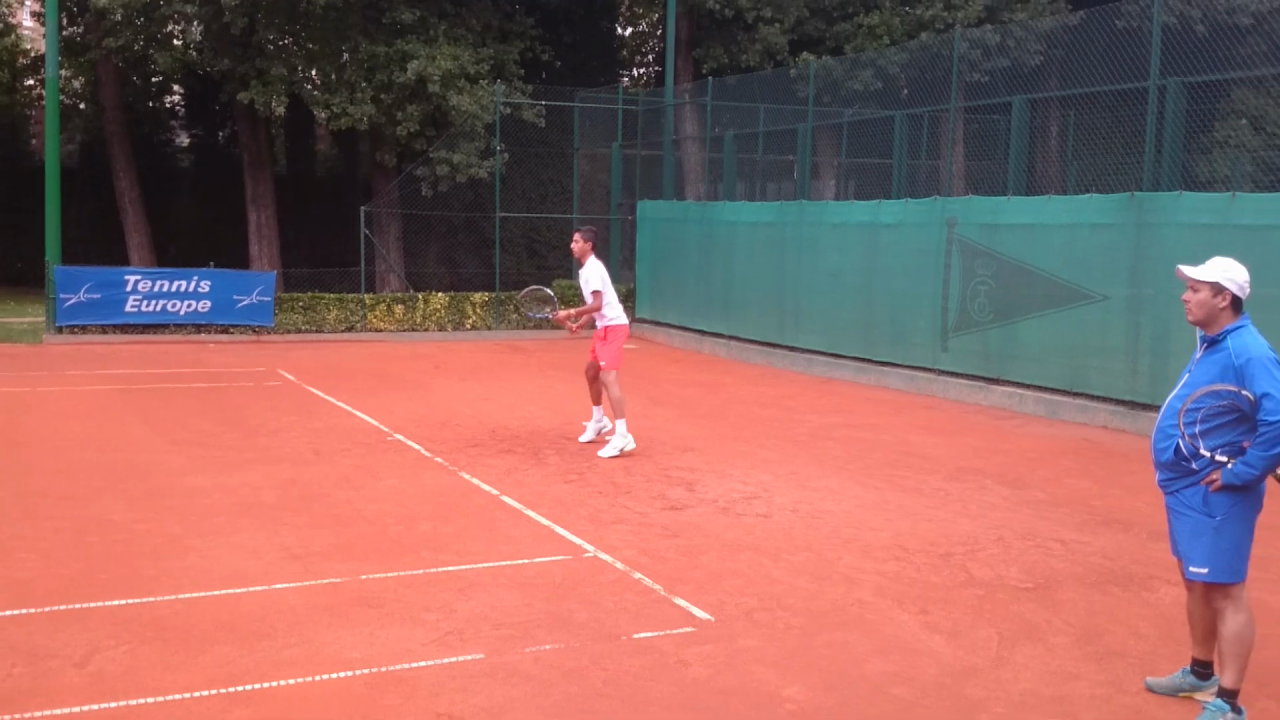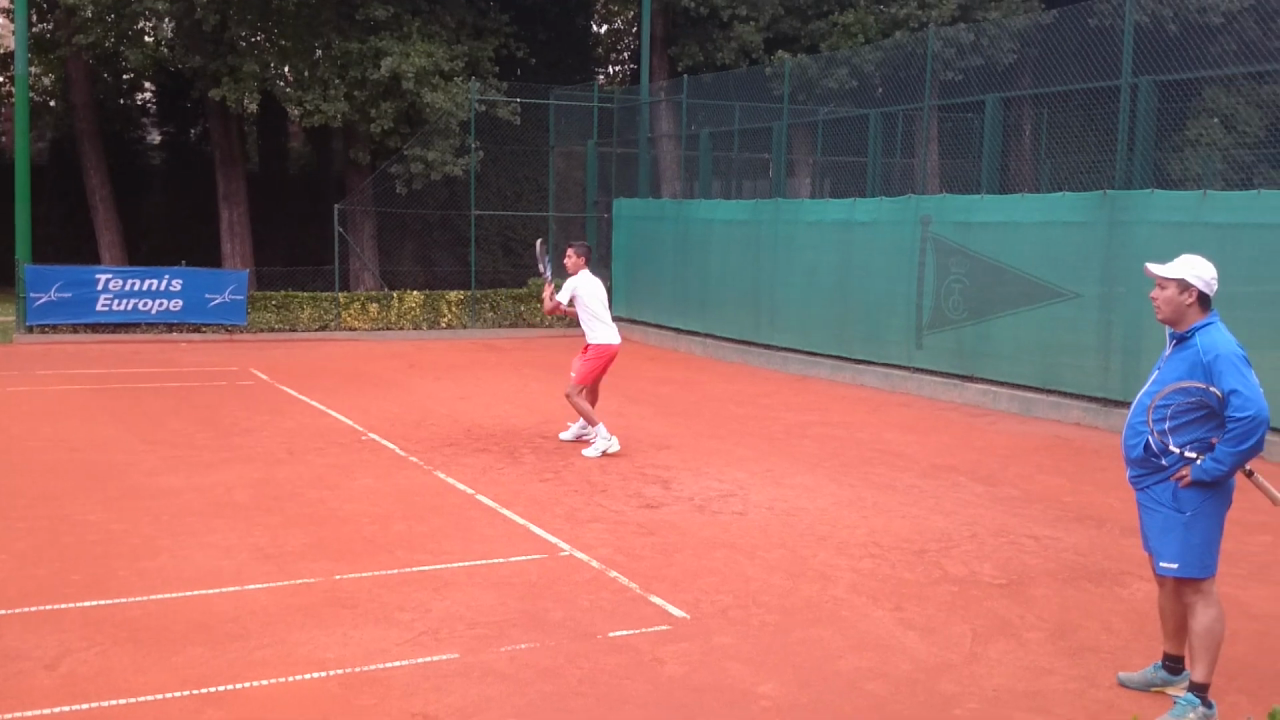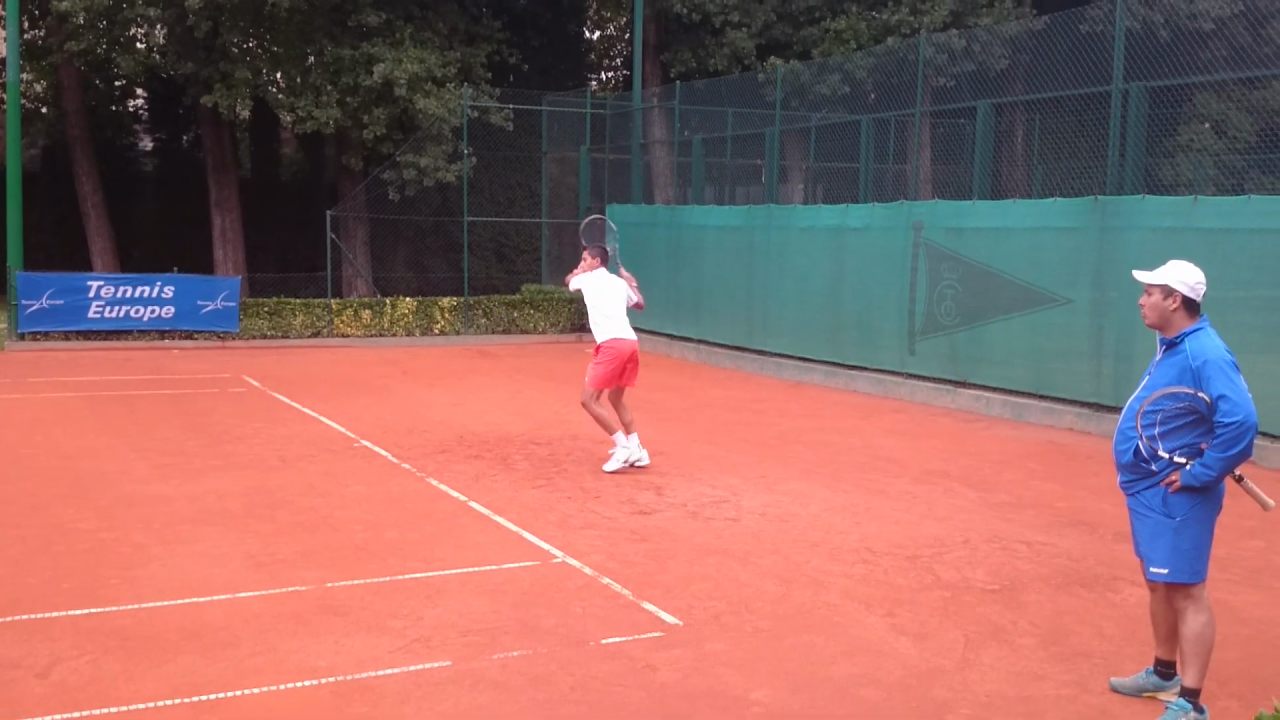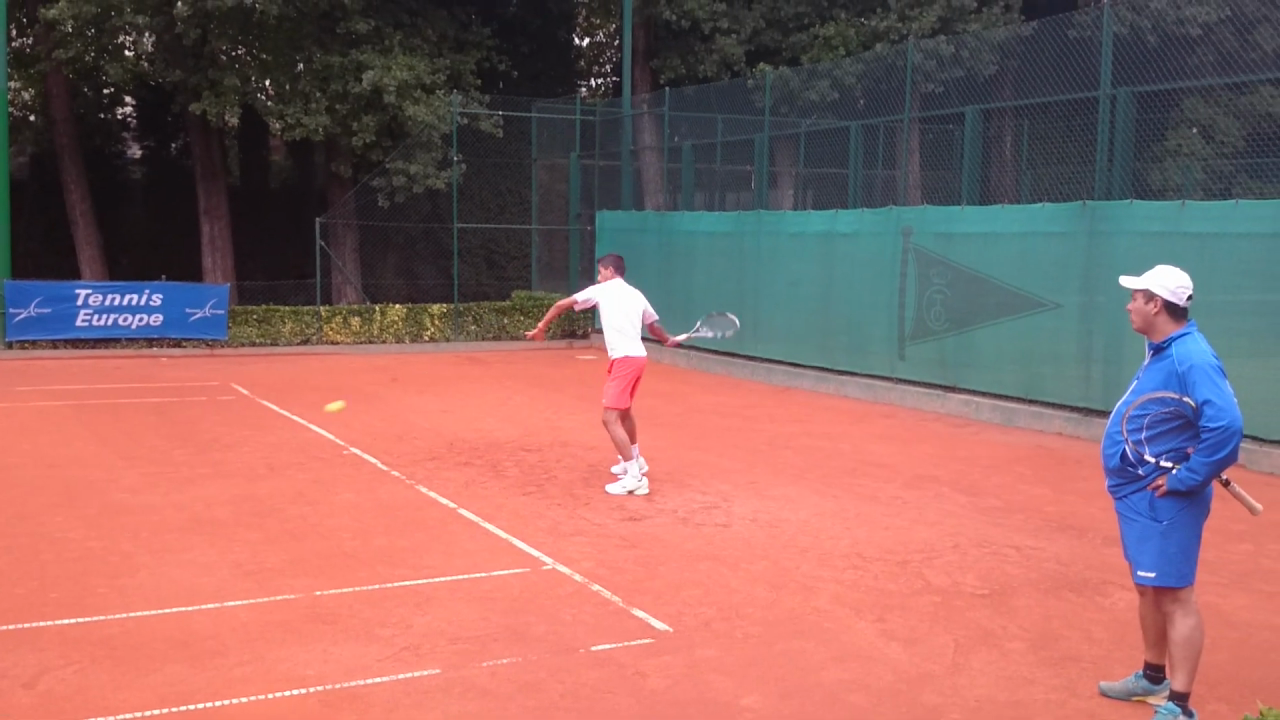
dt=0.3s
person 1, frame 1
right shoulder: (1210, 345)
left wrist: (1240, 473)
left hip: (1214, 496)
right hip: (1187, 488)
left knee: (1224, 593)
right knee: (1197, 584)
right ankle: (1200, 673)
person 1, frame 2
left shoulder: (1216, 348)
right shoulder: (1179, 342)
left elbow: (1252, 416)
left wrist: (1209, 469)
left hip: (1185, 492)
right hip: (1157, 485)
left knee: (1195, 588)
right knee: (1168, 580)
right ankle: (1171, 669)
person 1, frame 3
left shoulder: (1204, 354)
right shoulder: (1171, 348)
left elbow: (1240, 422)
left wrist: (1198, 474)
left hip: (1175, 497)
right hip: (1149, 490)
left knee: (1185, 593)
right knee: (1160, 586)
right ankle: (1164, 674)
person 1, frame 4
left shoulder: (1191, 358)
right shoulder: (1160, 353)
left elbow: (1225, 426)
left wrist: (1185, 479)
left hip: (1162, 502)
right hip: (1137, 494)
left knee: (1174, 596)
right knee: (1148, 590)
right ankle: (1153, 677)
person 2, frame 1
left shoulder: (593, 269)
right shoulder: (586, 270)
left elbow: (597, 305)
left wrist: (570, 314)
right wrist: (579, 324)
left hip: (613, 326)
right hip: (605, 327)
left knee: (609, 379)
right knee: (591, 372)
left ankle: (622, 436)
right ankle: (599, 421)
person 2, frame 2
left shoulder: (574, 282)
right shoulder: (594, 282)
left elbow: (549, 309)
left wrist: (548, 295)
right wrist: (566, 310)
left hip: (600, 344)
right hip: (613, 342)
left knee: (572, 393)
right knee: (590, 385)
left ankle: (605, 438)
right ankle: (583, 426)
person 2, frame 3
left shoulder: (587, 279)
right shoulder: (620, 282)
left elbow: (568, 280)
right elbow: (640, 305)
right wrist: (633, 284)
left hip: (611, 344)
right hip: (630, 343)
left knee: (588, 399)
right knee: (616, 398)
left ankle: (623, 446)
right ankle: (635, 449)
person 2, frame 4
left shoulder: (609, 288)
right shoulder: (637, 295)
left elbow: (564, 304)
right elbow: (654, 326)
left wrist: (541, 327)
right wrist: (667, 340)
left hip: (624, 360)
right hip: (637, 358)
left knee: (610, 419)
right knee: (622, 411)
left ankle: (635, 478)
right ankle: (635, 460)
